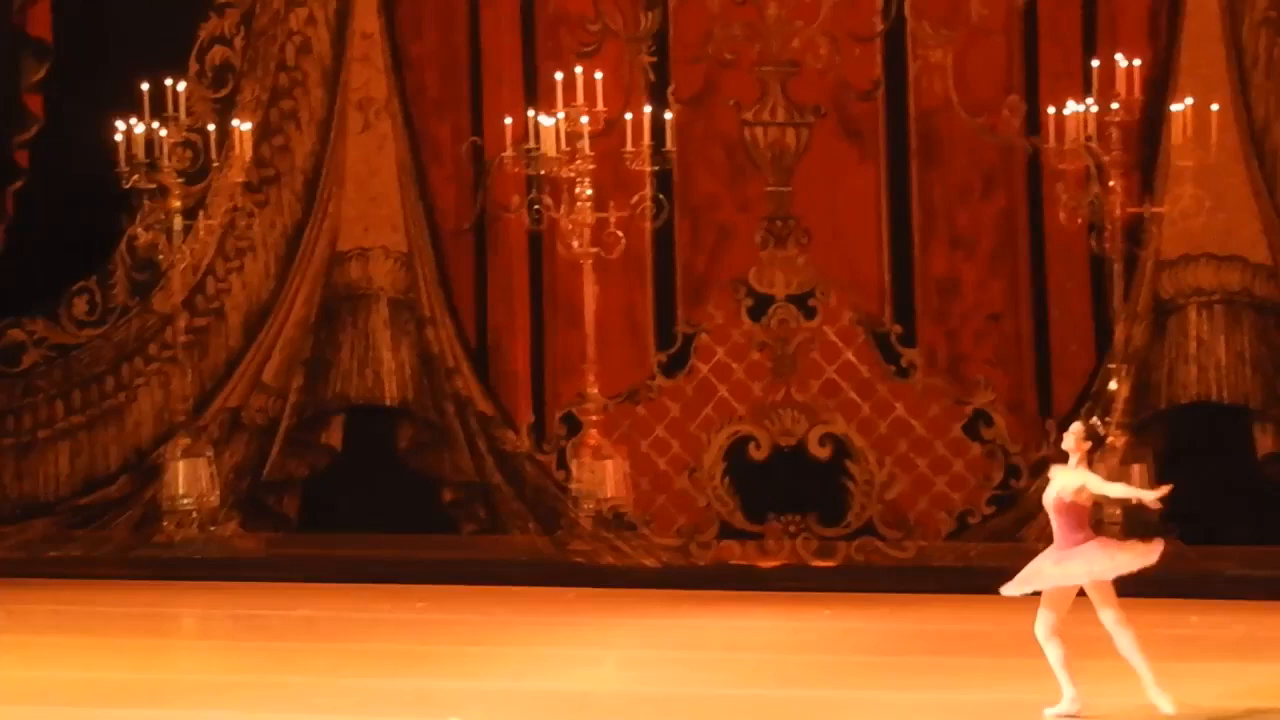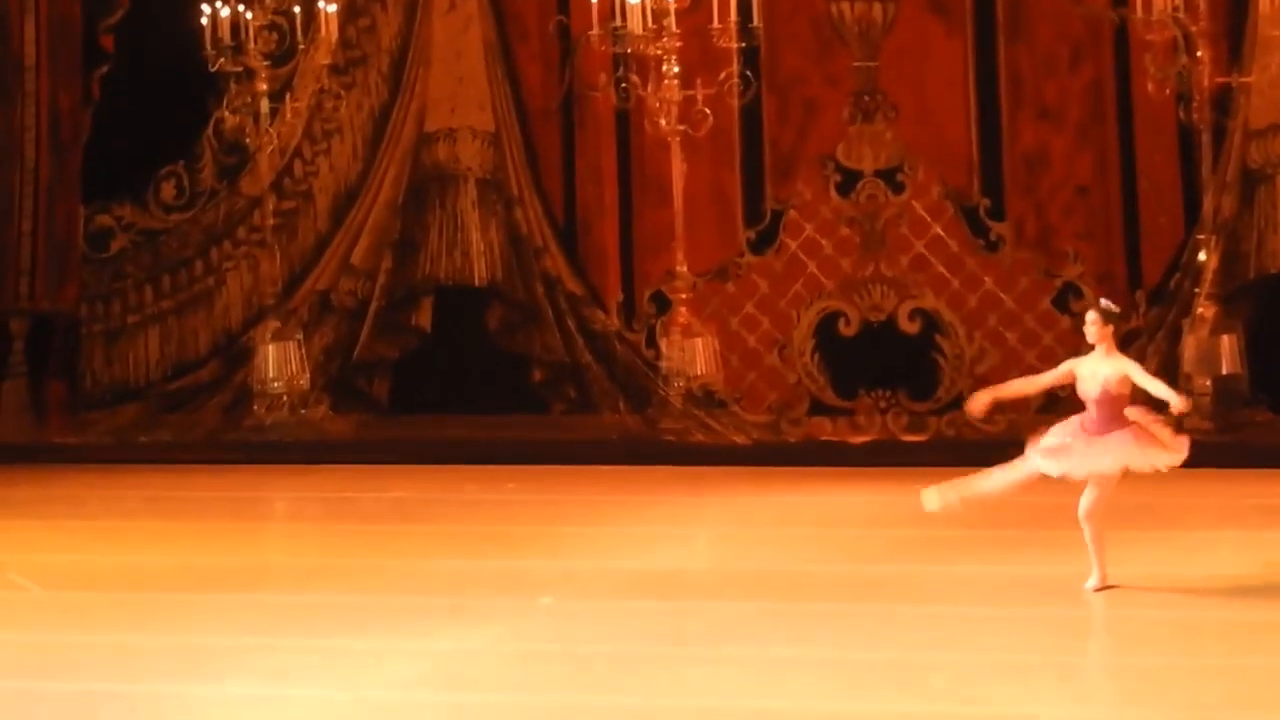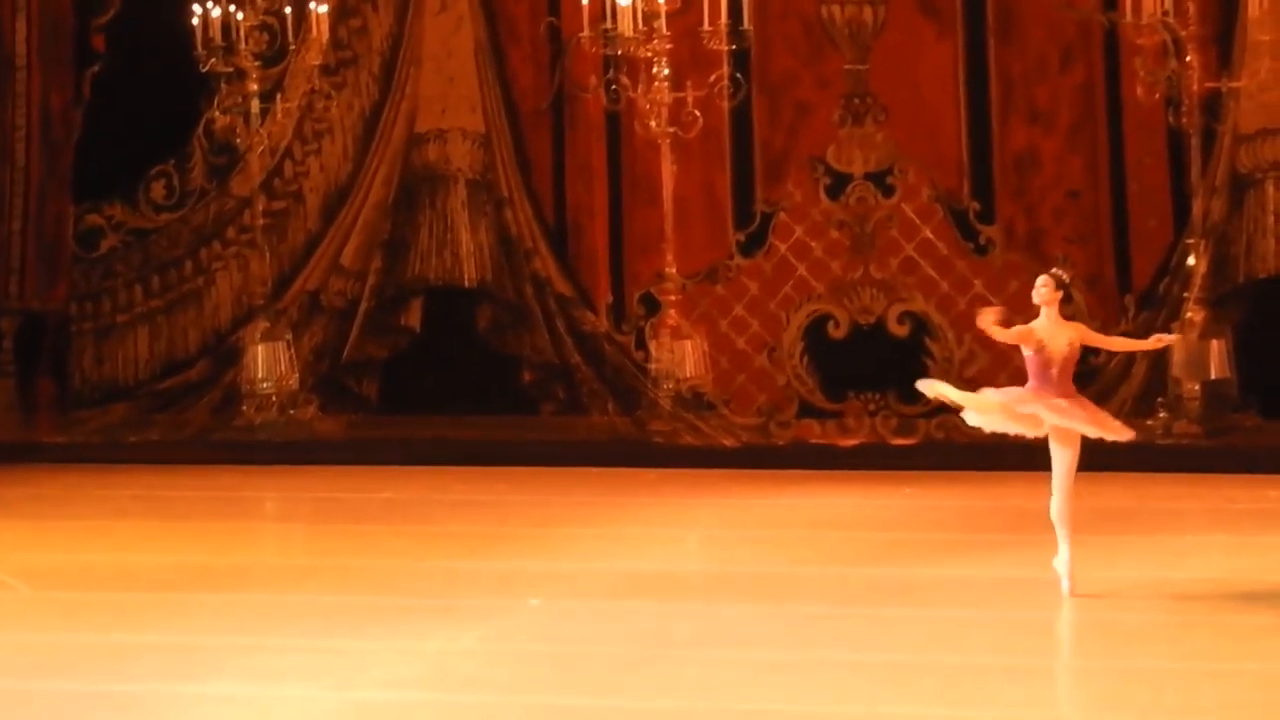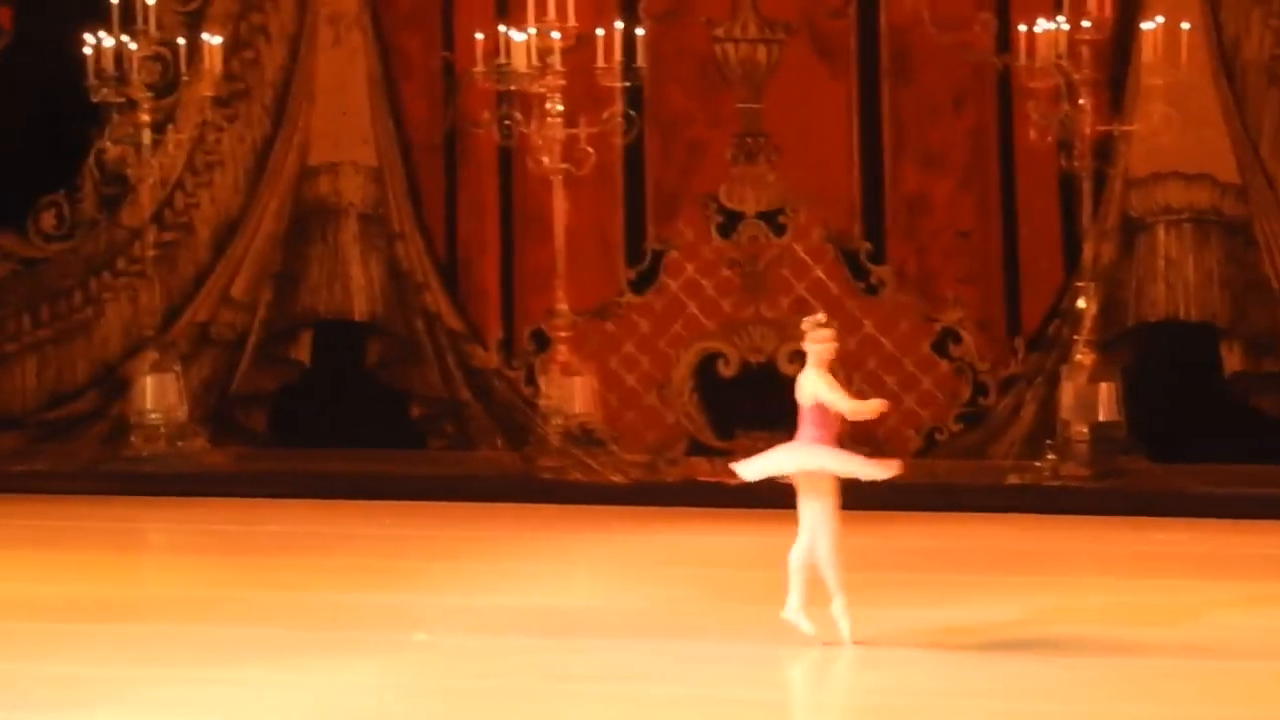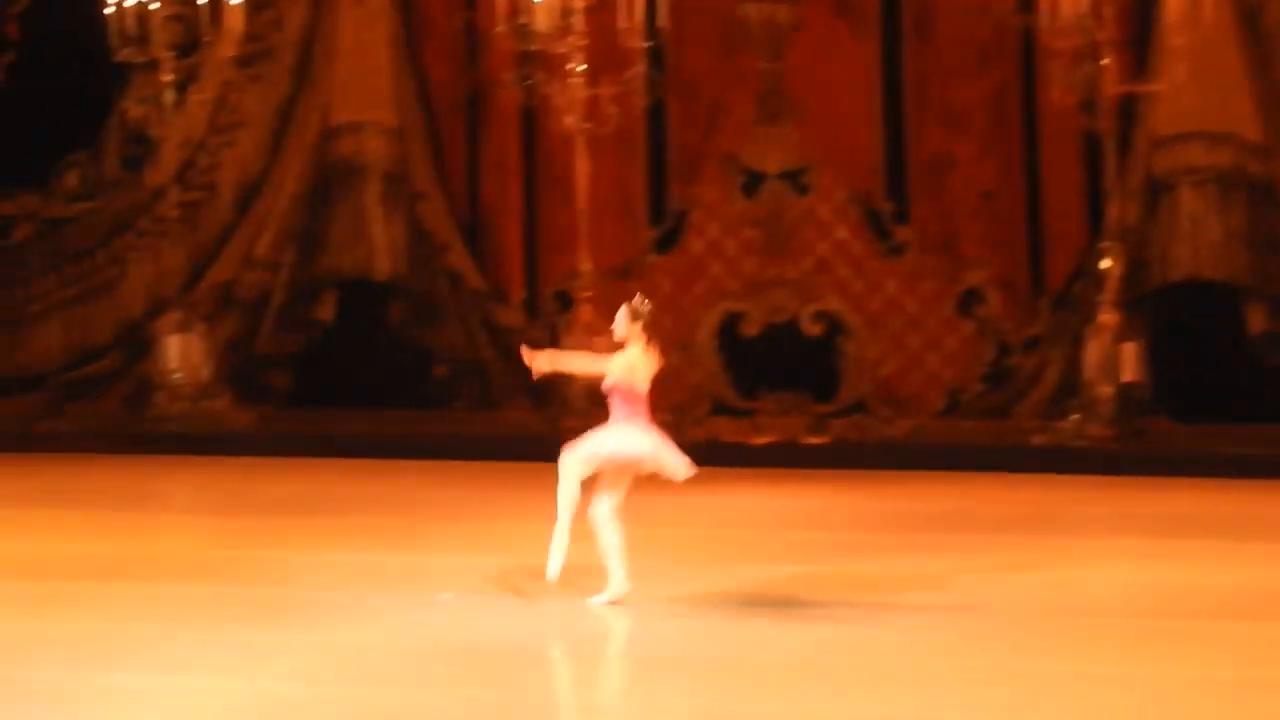
dt=1s
person 1, frame 1
left shoulder: (1084, 477)
right shoulder: (1061, 473)
left elbow: (1111, 487)
left wrist: (1144, 494)
left hip: (1087, 556)
right hip: (1064, 559)
left knee: (1116, 625)
right knee: (1044, 629)
left ankle: (1152, 687)
right ankle: (1070, 697)
person 1, frame 2
left shoulder: (1126, 366)
right shoulder: (1078, 365)
left elbow: (1154, 384)
right elbow: (1033, 384)
left wrist: (1176, 400)
right wrist: (992, 393)
left hip: (1117, 444)
right hip: (1085, 437)
left knee: (1088, 511)
right knee: (1025, 469)
left ankle: (1100, 573)
right ankle: (953, 492)
person 1, frame 3
left shoulder: (1075, 330)
right shoulder: (1026, 331)
left elbow: (1111, 342)
right elbow: (1002, 335)
left wrist: (1148, 343)
right wrist: (989, 324)
left hip: (1066, 408)
right hip: (1032, 402)
left knee: (1062, 489)
right knee: (989, 404)
left ankle: (1064, 556)
person 1, frame 4
left shoulder: (823, 378)
right shoulder: (816, 378)
left elbow: (844, 411)
right elbow: (849, 408)
left wrist: (861, 408)
right wrist: (875, 404)
left hip: (809, 460)
right hip: (812, 459)
left knee: (809, 536)
right knee: (825, 535)
left ankle: (794, 605)
right ankle: (839, 607)
person 1, frame 5
left shoulder: (627, 359)
right shoulder: (646, 356)
left elbow: (588, 364)
right elbow: (656, 360)
left wrist: (549, 361)
left hip: (628, 435)
right hip: (626, 439)
left knee: (569, 468)
right knee: (603, 509)
left ankle: (559, 547)
right ankle: (616, 582)
